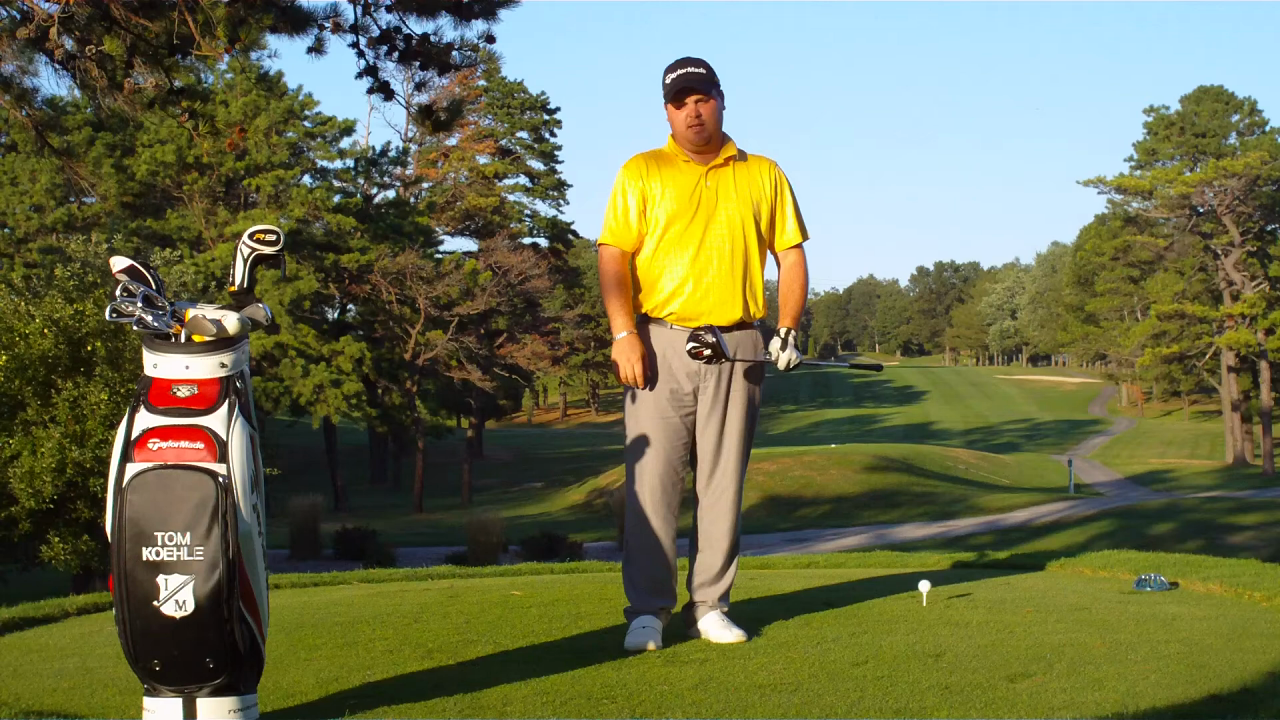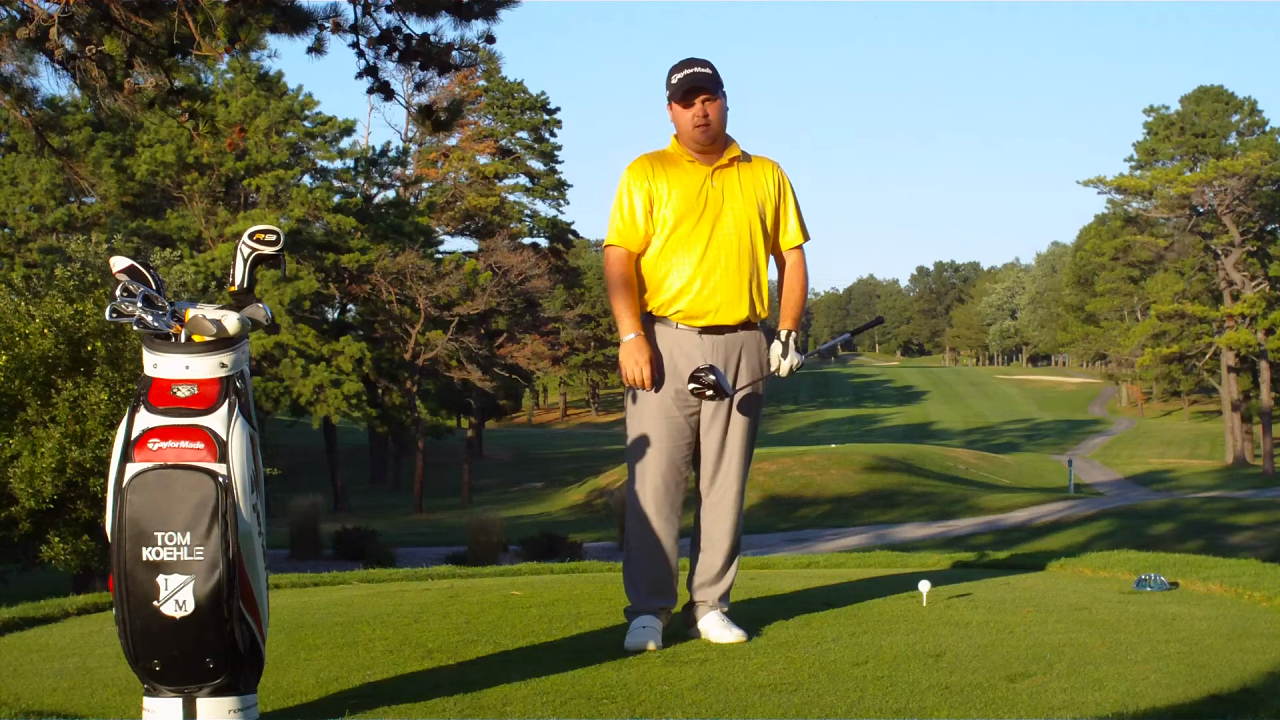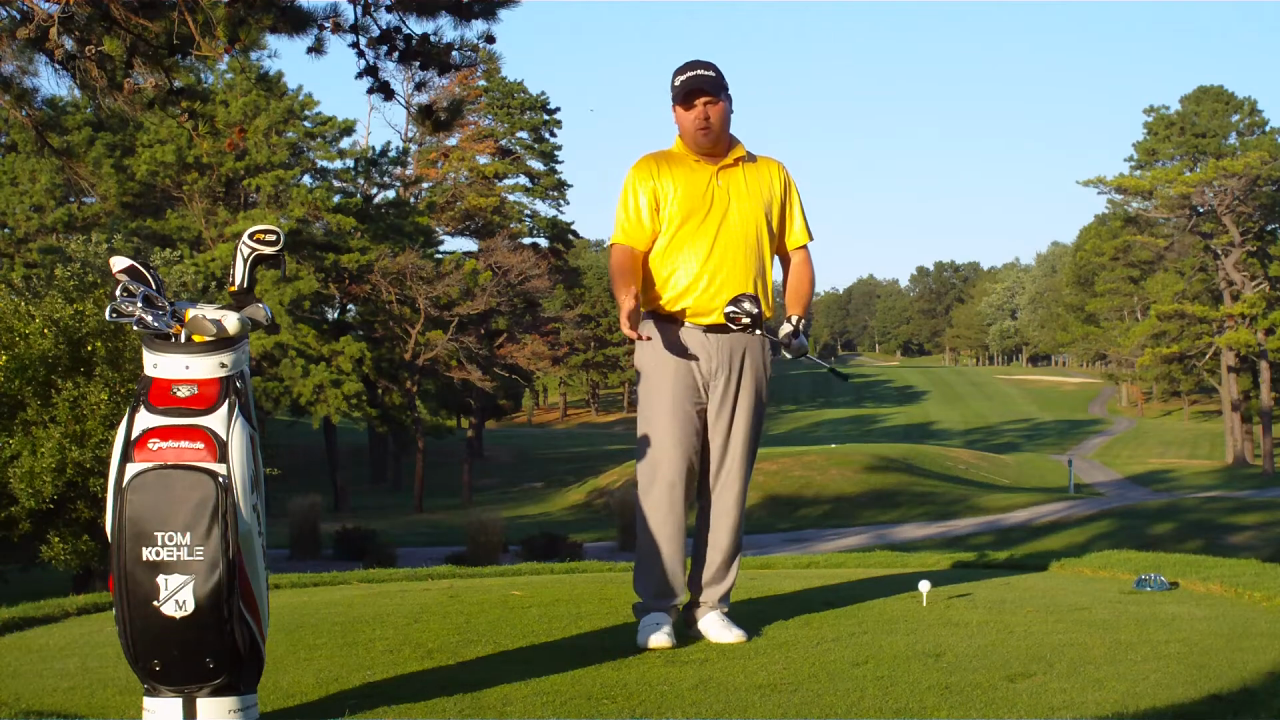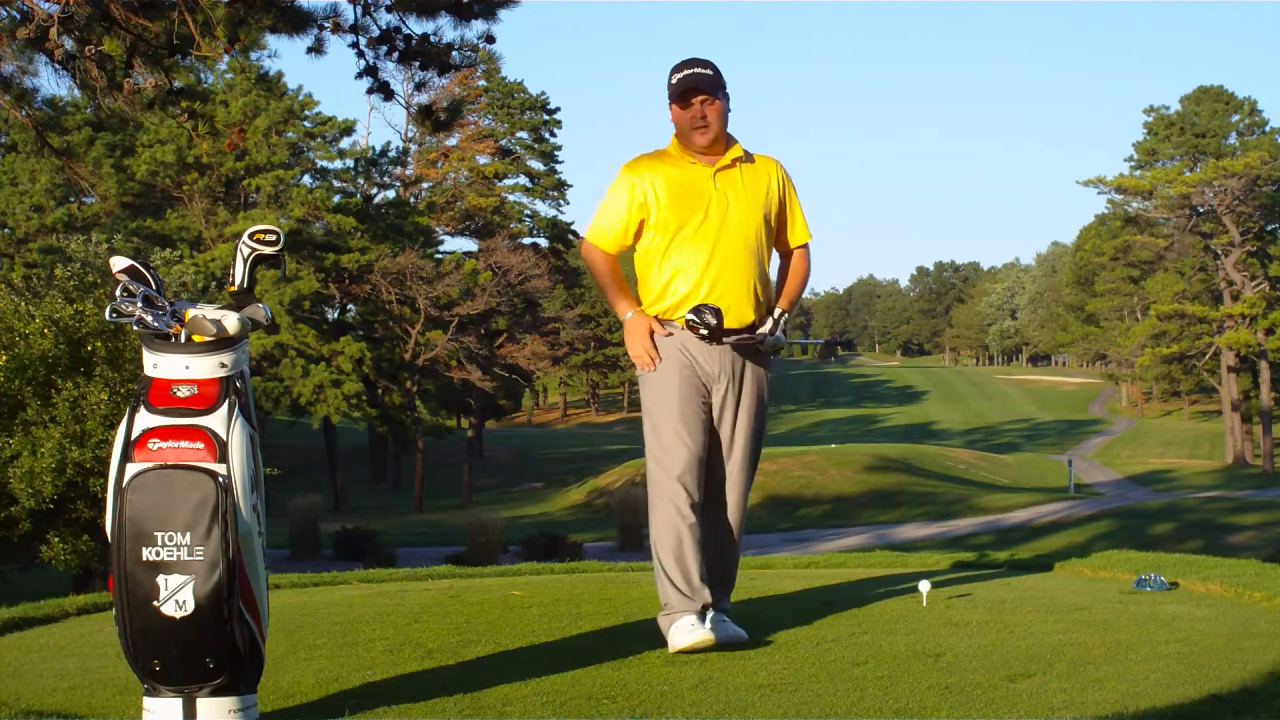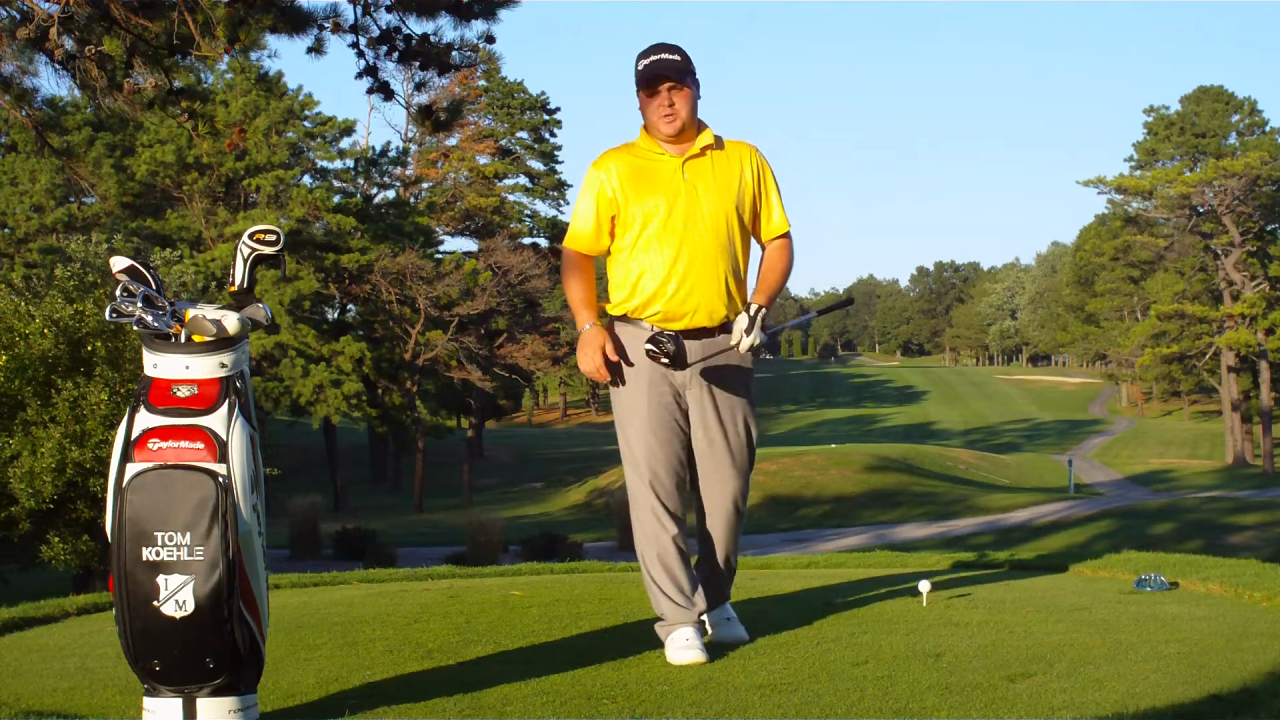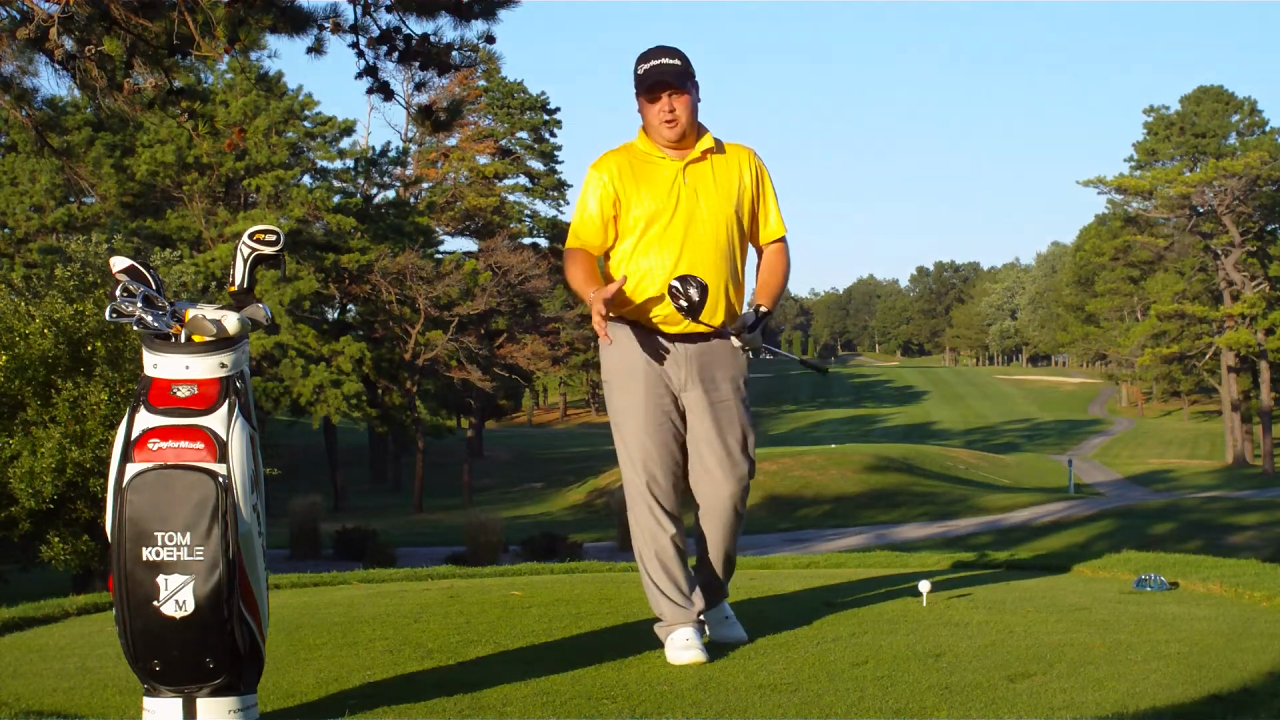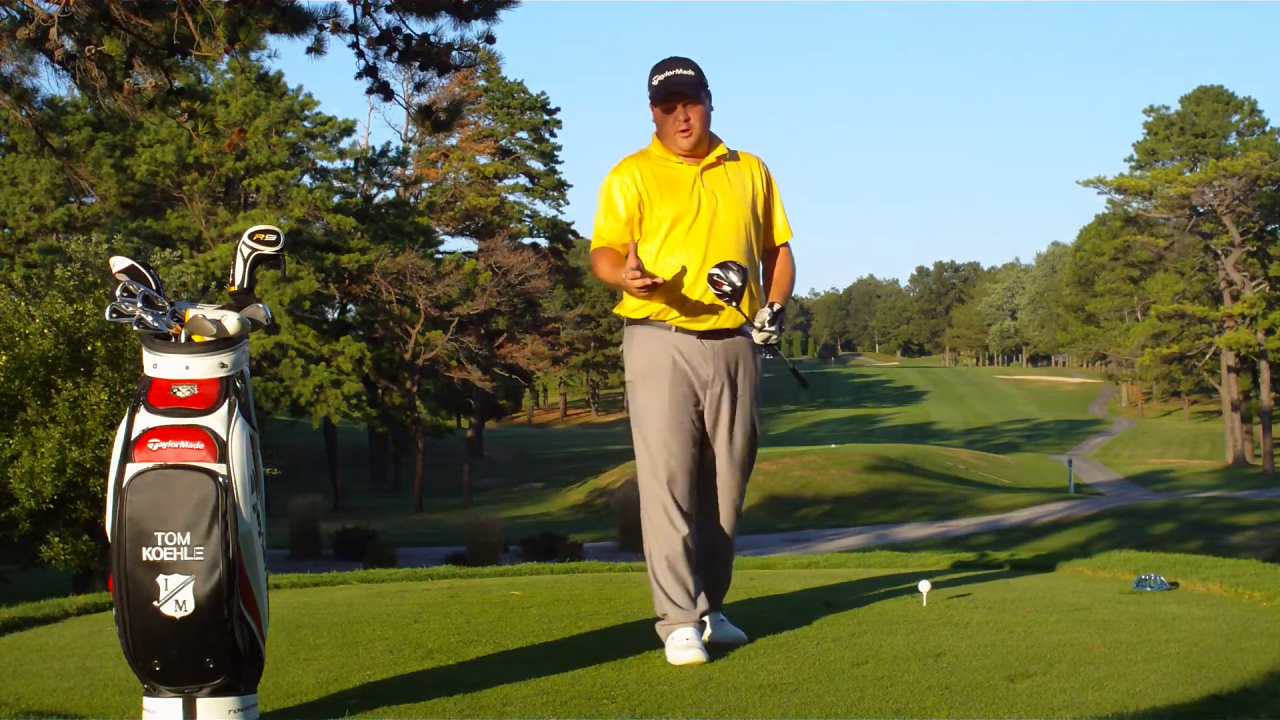
dt=0.7s
person 1, frame 1
left shoulder: (764, 175)
right shoulder: (640, 172)
left elbow: (791, 256)
right elbow: (613, 254)
left wrist: (787, 331)
right wrist: (623, 332)
left hip: (737, 348)
right hip: (660, 342)
left knee: (723, 480)
right knee: (653, 477)
left ankle: (710, 604)
right ankle: (648, 608)
person 1, frame 2
left shoulder: (766, 176)
right shoulder: (645, 173)
left elbow: (791, 258)
right elbow: (619, 257)
left wrist: (787, 333)
right wrist: (631, 335)
left hip: (741, 346)
right hip: (664, 342)
left knee: (725, 481)
right knee: (655, 476)
left ankle: (710, 604)
right ankle: (649, 609)
person 1, frame 3
left shoulder: (771, 176)
right shoulder: (650, 172)
left elbow: (797, 256)
right elbow: (625, 250)
left wrist: (796, 319)
right wrist: (627, 299)
left hip: (744, 345)
right hip: (671, 339)
left knee: (728, 479)
right knee: (665, 468)
left ankle: (710, 604)
right ankle: (658, 605)
person 1, frame 4
left shoulder: (769, 174)
right shoulder: (643, 174)
left elbow: (796, 250)
right elbow: (596, 248)
left wrist: (781, 312)
right wrist: (629, 315)
left hip: (746, 348)
right hip: (670, 343)
left knee: (731, 483)
right knee: (677, 473)
left ankle: (715, 605)
right ankle: (683, 611)
person 1, frame 5
left shoulder: (744, 162)
right shoulder: (611, 169)
left elbow: (778, 240)
right elbow: (577, 252)
left wrist: (758, 307)
right wrist: (588, 325)
left hip: (722, 347)
right hip: (640, 344)
left knee: (726, 486)
right knee: (655, 486)
left ankle: (715, 601)
right ankle: (679, 621)
person 1, frame 6
left shoulder: (743, 165)
right shoulder: (612, 170)
left elbow: (773, 244)
right elbow: (580, 250)
left wrist: (761, 310)
right wrist: (596, 294)
left hip: (718, 348)
right hip: (638, 347)
left knee: (727, 483)
right knee: (653, 487)
left ankle: (712, 598)
right ankle: (677, 620)
person 1, frame 7
left shoulder: (751, 171)
right shoulder: (631, 174)
left elbow: (778, 247)
right elbow: (603, 250)
left wrist: (774, 306)
right wrist: (627, 275)
left hip: (735, 345)
right hip: (661, 342)
left knee: (726, 485)
right knee: (667, 481)
left ankle: (709, 606)
right ankle: (679, 620)
